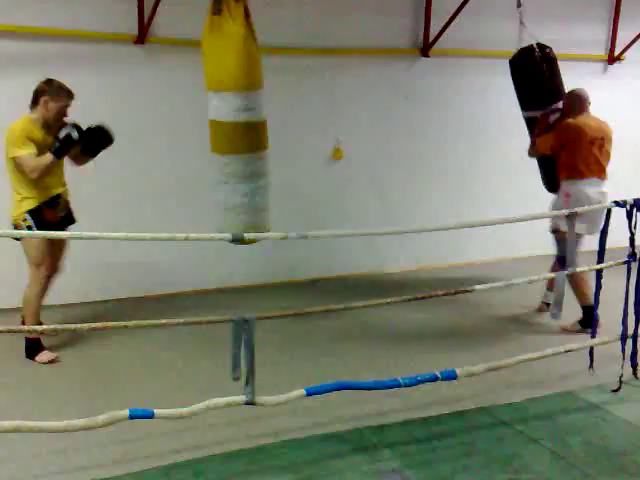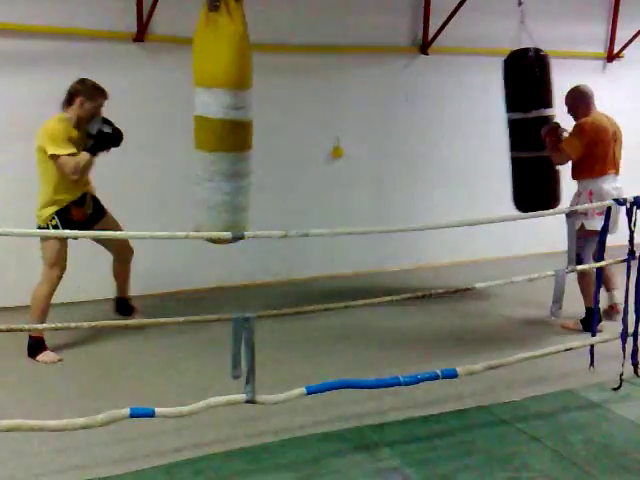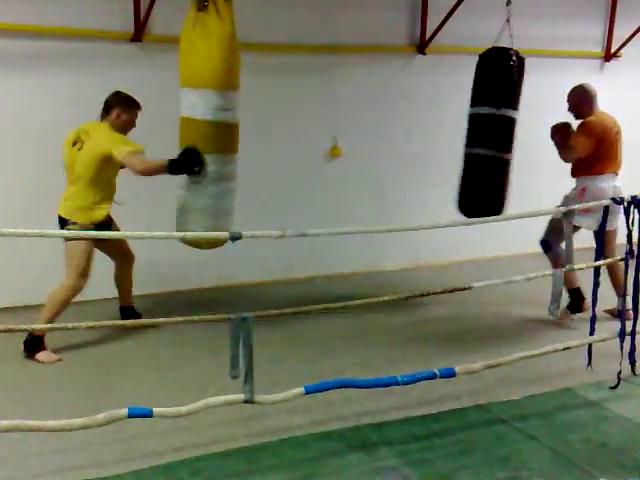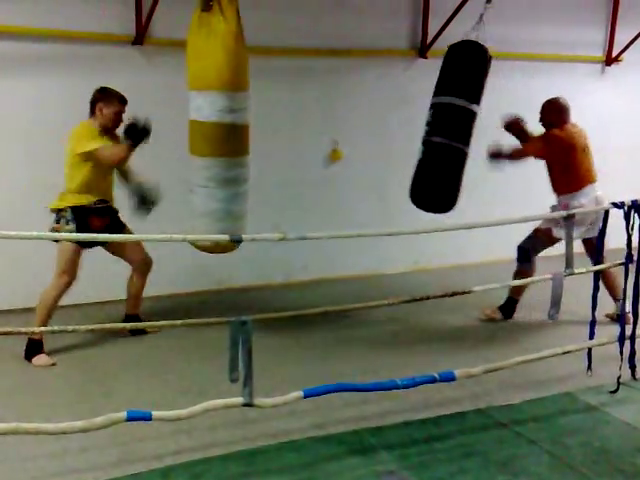
dt=0.3s
person 1, frame 1
left shoulder: (57, 127)
right shoulder: (18, 130)
left elbow: (80, 159)
right elbow: (34, 171)
left wrist: (92, 145)
right wrist: (59, 149)
left hip: (57, 205)
right hip: (32, 210)
left knee: (51, 269)
right knee: (40, 273)
left ankle: (30, 317)
right ankle: (32, 344)
person 1, frame 2
left shoulder: (81, 125)
right shoulder: (54, 130)
left elbow: (84, 156)
right elbow: (74, 171)
left wrist: (102, 141)
right wrist: (95, 146)
left hip: (84, 201)
right hip: (57, 210)
left knee: (124, 251)
right knee: (53, 274)
left ankle: (122, 303)
right ankle: (35, 343)
person 1, frame 3
left shoulder: (79, 132)
right shoulder: (112, 138)
right elbow: (141, 167)
right wrist: (177, 165)
left hip: (96, 214)
right hip: (81, 219)
left knee: (125, 257)
right knee: (75, 281)
left ankle: (127, 310)
right ankle: (34, 340)
person 1, frame 4
left shoulder: (111, 135)
right shoulder: (83, 132)
left elbow: (120, 167)
right elbow: (115, 158)
left wrist: (137, 188)
right wrist: (132, 139)
left hip: (102, 212)
right hip: (75, 213)
left knee: (143, 262)
right knee: (64, 279)
left ankle: (132, 319)
right ankle: (34, 344)
person 2, frame 1
left shoulder: (567, 127)
right shoulder: (605, 128)
left elbow: (534, 150)
left wrist: (542, 129)
left hip: (575, 193)
right hip: (598, 192)
left knee: (566, 256)
right knee: (565, 249)
left ankle: (589, 317)
right ankle: (549, 297)
person 2, frame 2
left shoulder: (586, 126)
right shoulder: (611, 122)
left elbow: (560, 158)
left wrist: (551, 139)
right wrist: (566, 139)
left hip: (593, 192)
right hip: (611, 189)
left knee: (580, 255)
right knee: (597, 252)
left ankle: (591, 319)
right ankle: (613, 302)
person 2, frame 3
left shoulder: (590, 125)
right shoulder: (612, 122)
left elbow: (569, 156)
left wrist: (559, 136)
right wrist: (569, 137)
left hip: (591, 190)
right hip: (613, 189)
left knee: (549, 242)
right knee: (609, 252)
left ankle: (576, 298)
person 2, frame 4
left shoulder: (557, 137)
right shoulder: (576, 132)
left elbow: (520, 153)
right elbow: (536, 145)
left wrist: (501, 153)
right wrist: (521, 130)
left hip: (574, 206)
right hip: (594, 200)
left knee: (526, 251)
right knee: (598, 259)
left ankle: (507, 308)
right ankle: (621, 310)
